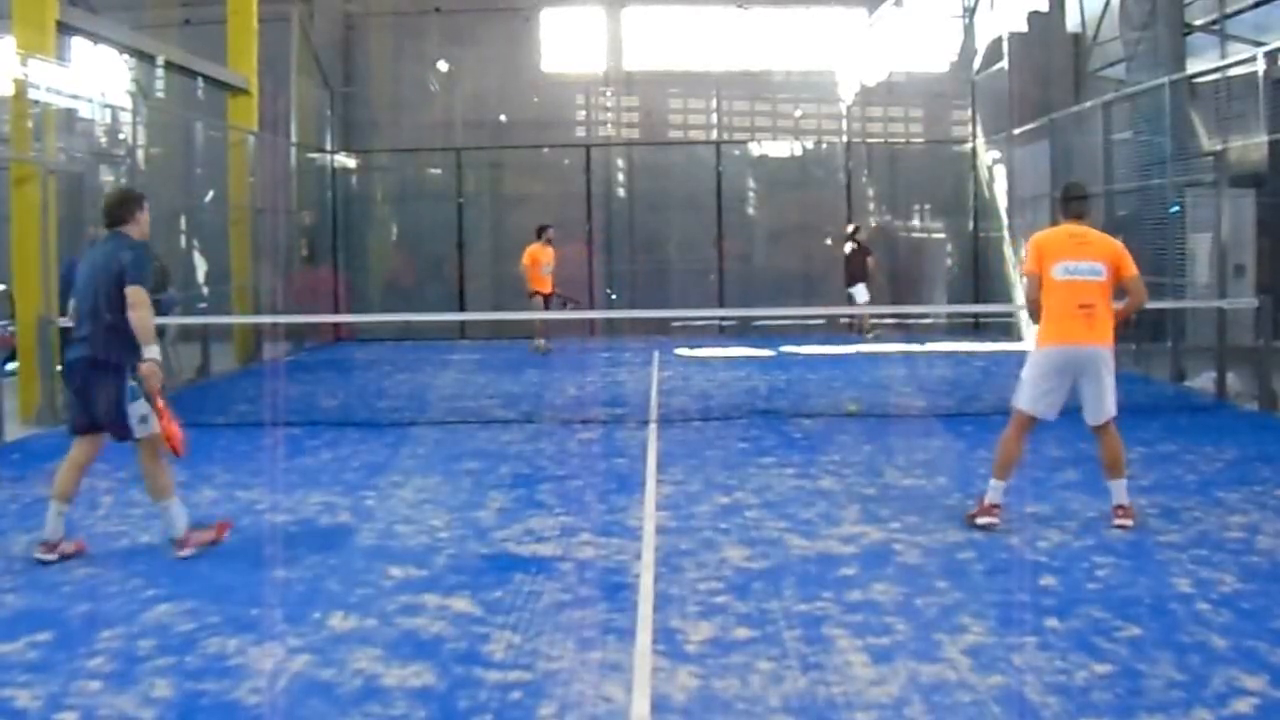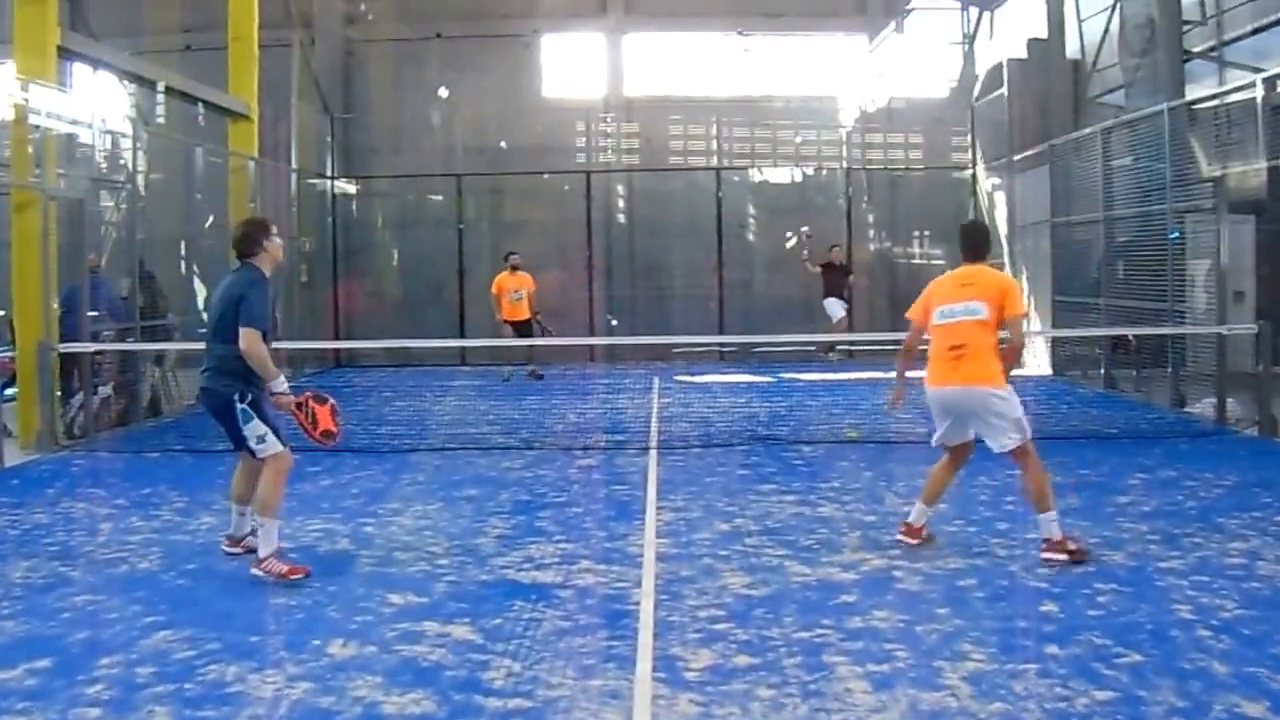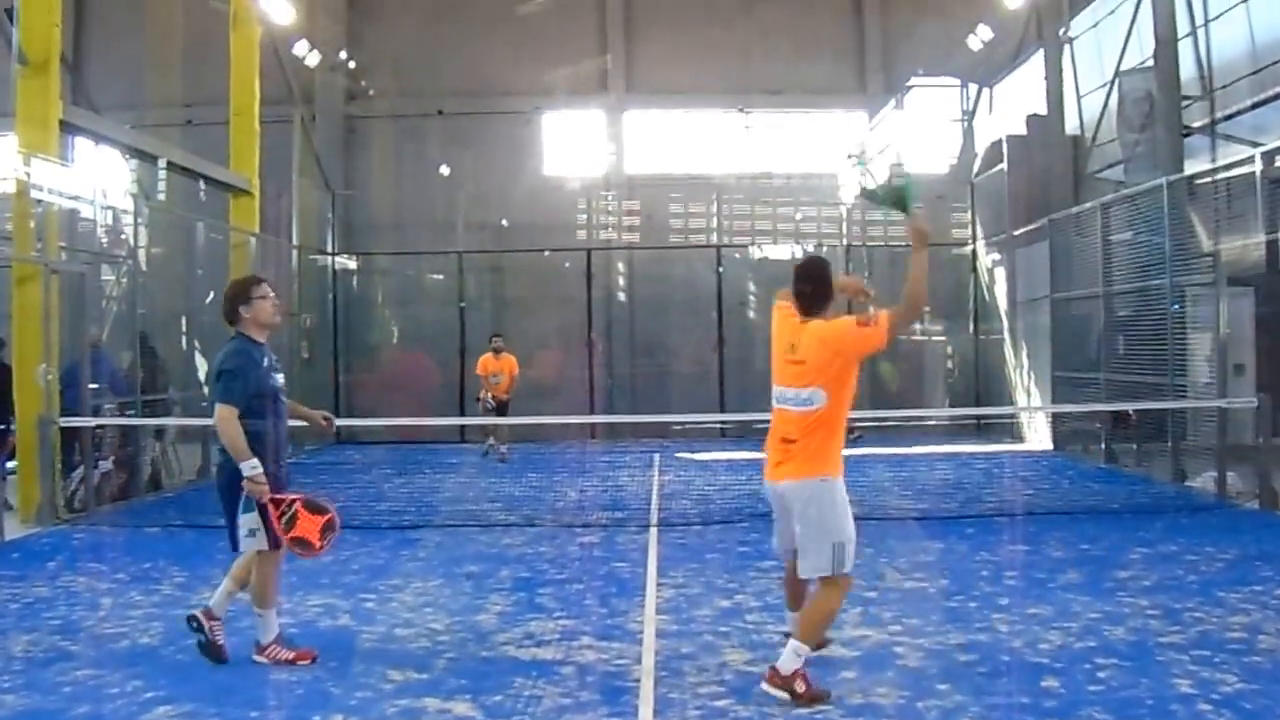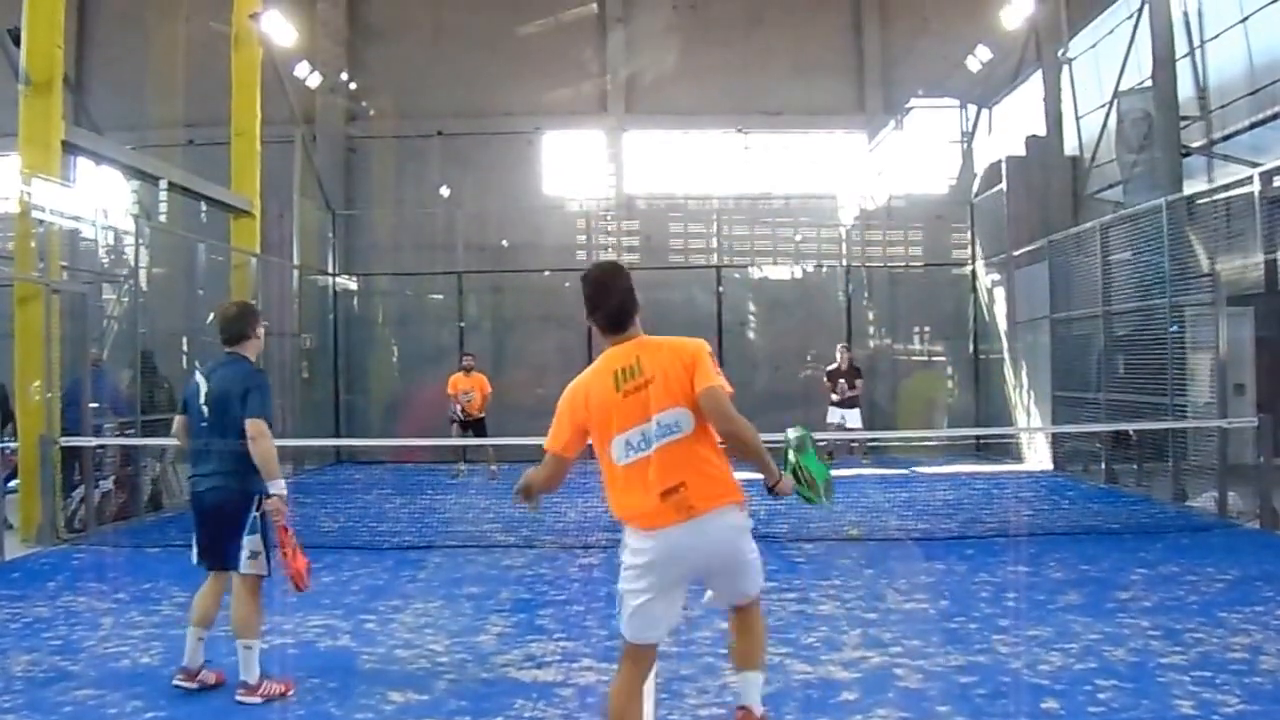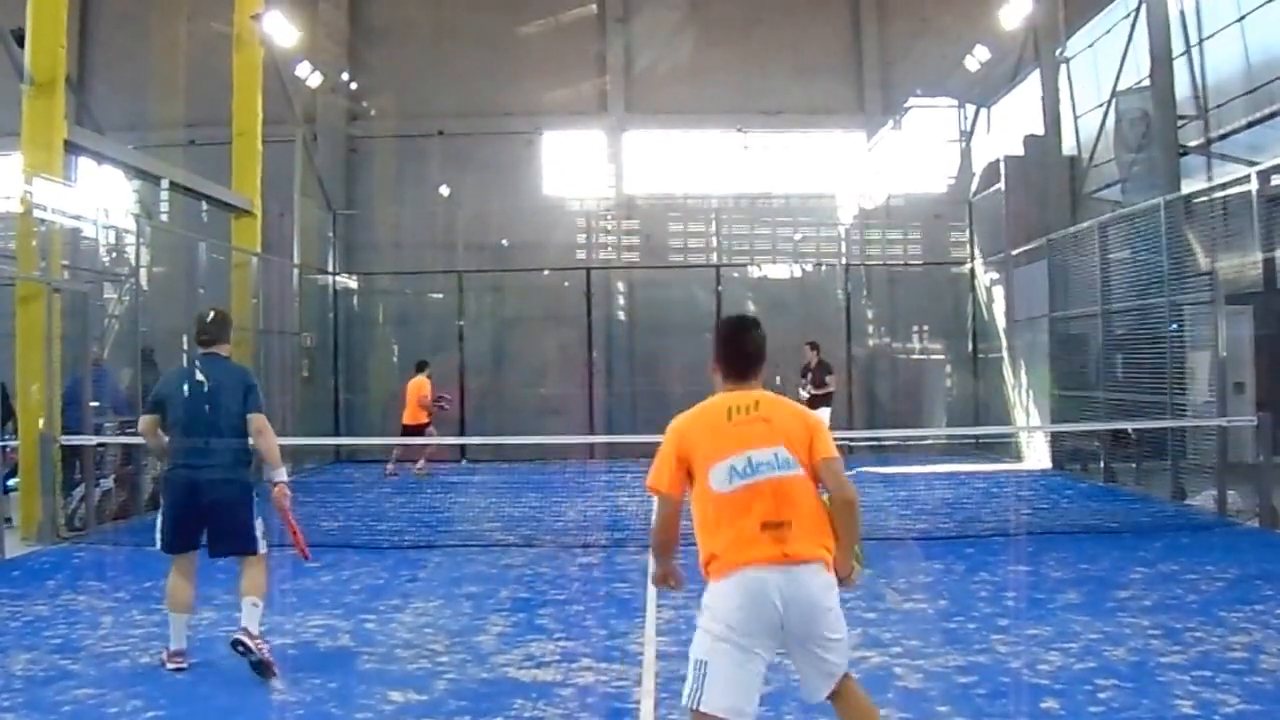
dt=0.7s
person 1, frame 1
left shoulder: (1041, 241)
right shoulder: (1112, 246)
left elbow: (1032, 297)
right elbow: (1139, 297)
left hip: (1053, 345)
right hip: (1097, 346)
left knee: (1020, 423)
right knee: (1105, 426)
left ankle: (991, 504)
right ankle: (1121, 506)
person 1, frame 2
left shoulder: (936, 286)
right shoulder: (1003, 283)
left elbow: (910, 342)
right elbow: (1017, 340)
left wrist: (901, 380)
right wrist: (1002, 371)
left hip: (939, 388)
right hip: (982, 386)
left knee: (955, 454)
right knee: (1027, 457)
left ankle: (914, 525)
right ankle: (1054, 539)
person 1, frame 3
left shoulder: (782, 321)
right shoulder: (843, 334)
left elbow: (791, 292)
right elbow: (909, 312)
left wrist: (839, 284)
right wrist: (919, 243)
left hip: (777, 475)
right hip: (815, 478)
left knee: (801, 557)
right knee: (835, 581)
left ankle: (801, 633)
right ankle: (785, 670)
person 1, frame 4
left shoulder: (580, 392)
right shoulder: (690, 353)
left elbow: (548, 479)
right elbow: (730, 426)
left wrist: (525, 486)
right wrist: (774, 476)
left hip: (652, 540)
right hip: (717, 521)
left knee: (635, 663)
right knee: (746, 606)
person 1, frame 5
left shoulder: (685, 430)
right shoulder: (802, 418)
left elbow: (665, 527)
right elbow: (843, 497)
left wrist: (662, 566)
right wrist: (846, 558)
left hip: (739, 587)
right hip: (808, 578)
right knee: (839, 686)
person 2, frame 1
left shoulder: (92, 254)
right shoulder: (132, 251)
left elbow: (74, 309)
right elbow: (137, 303)
right wrist: (151, 354)
left hip: (79, 359)
right hip: (112, 362)
left knee: (85, 447)
right knee: (153, 444)
left ankle: (51, 538)
right ankle: (182, 535)
person 2, frame 2
left shoulder: (238, 281)
right shoulder: (255, 285)
right elbow: (249, 344)
left wrist: (267, 375)
right wrist: (278, 385)
left hip: (227, 384)
right hip: (233, 389)
left knee: (253, 456)
right knee: (278, 459)
left ankle: (238, 534)
right ankle: (267, 556)
person 2, frame 3
left shoulder: (260, 352)
right shoulder: (239, 357)
right elbow: (224, 419)
left wrist: (308, 414)
right wrist: (252, 471)
left hip: (269, 467)
right hip: (248, 472)
left knee: (268, 549)
right knee: (267, 552)
left ankle: (212, 612)
right ankle: (267, 643)
person 2, frame 4
left shoulder: (203, 376)
right shoulder: (251, 376)
left elbow: (180, 428)
right elbow: (257, 435)
right wrist: (277, 488)
left hip: (203, 488)
right hip: (238, 491)
left knee: (218, 577)
right knee: (247, 582)
left ankle: (192, 666)
right ankle: (250, 682)
person 2, frame 5
left shoulder: (172, 380)
right shoulder: (241, 377)
left elbow: (146, 428)
right elbow: (260, 429)
right wrist: (279, 478)
left hip: (183, 483)
right hip: (232, 483)
left knee: (182, 564)
right knee: (254, 560)
left ankle: (176, 651)
right ankle: (249, 631)
